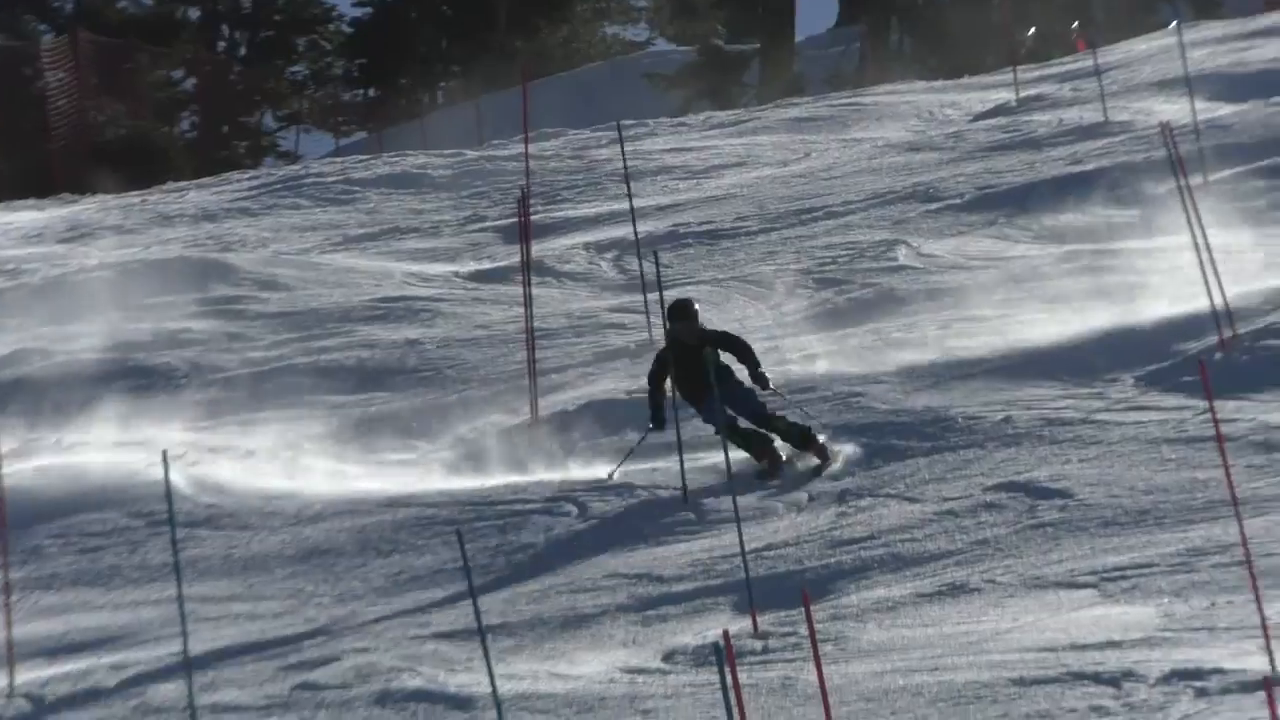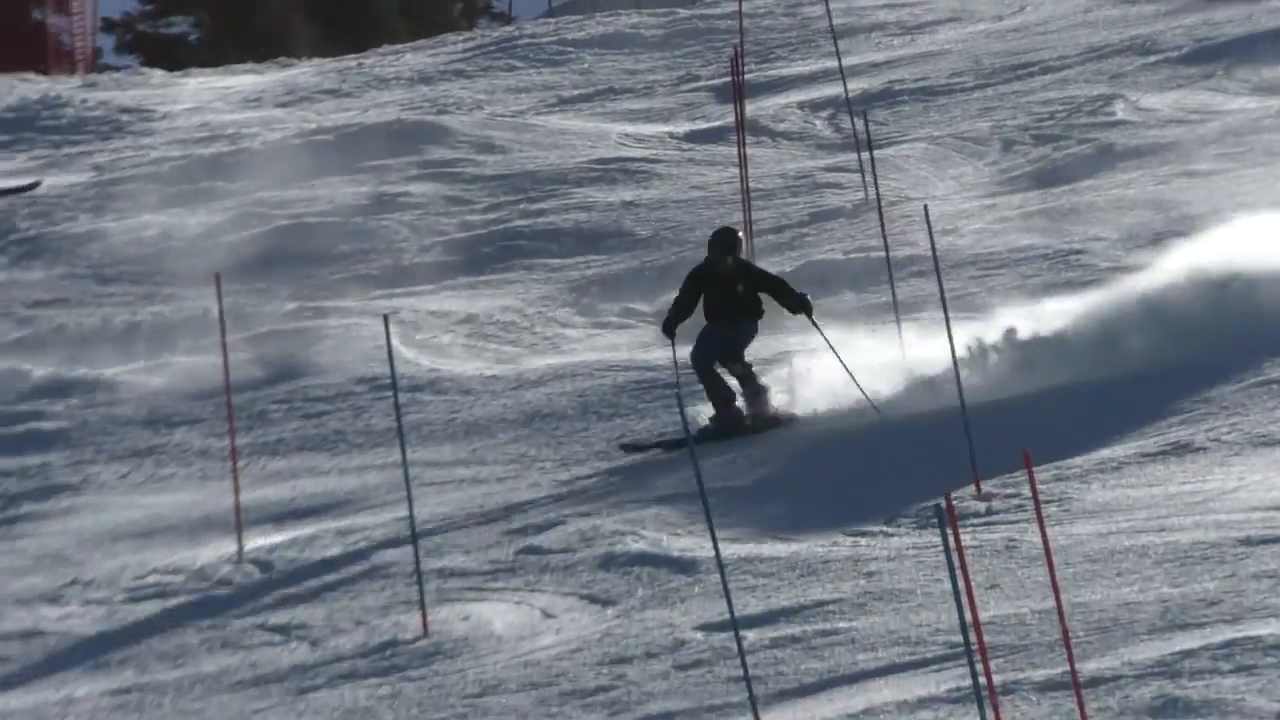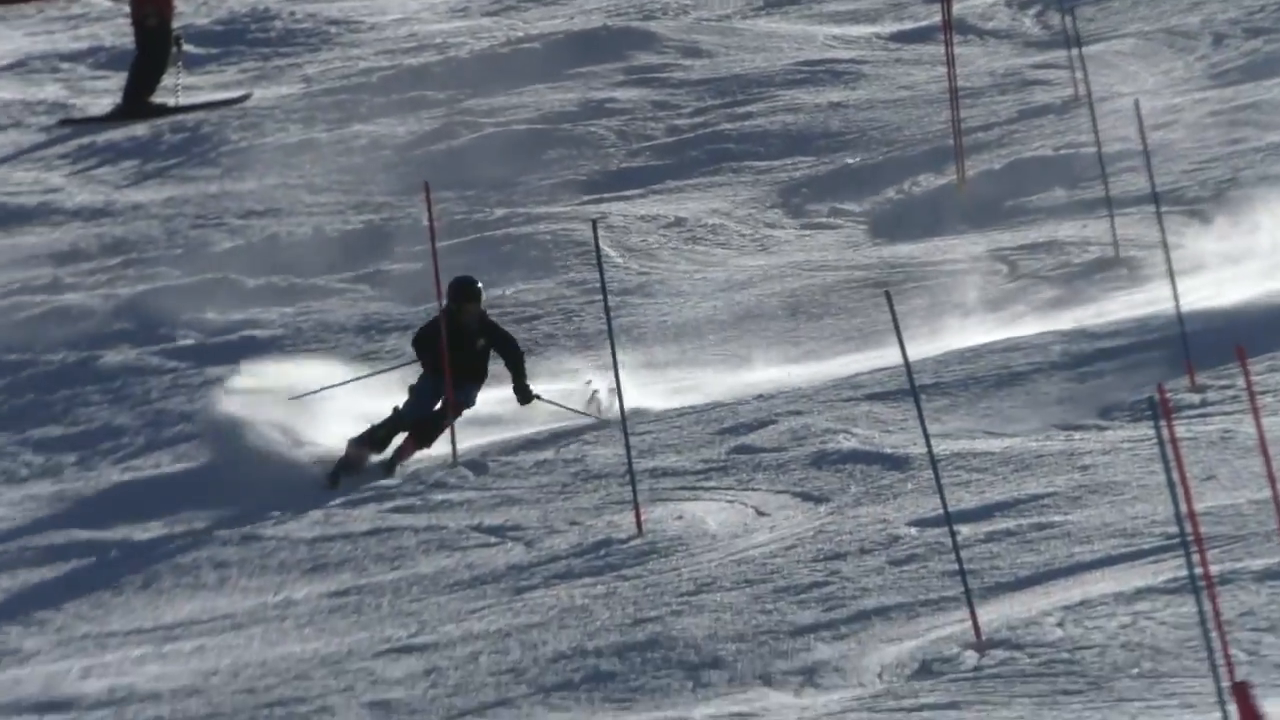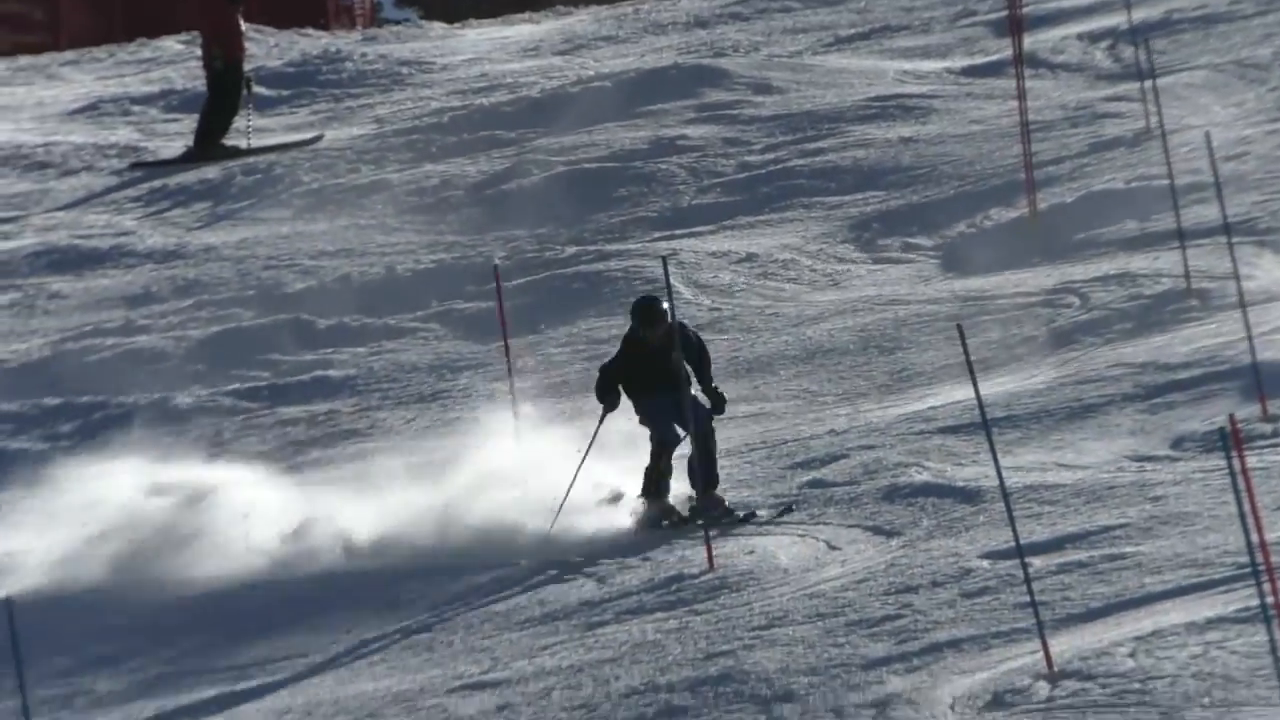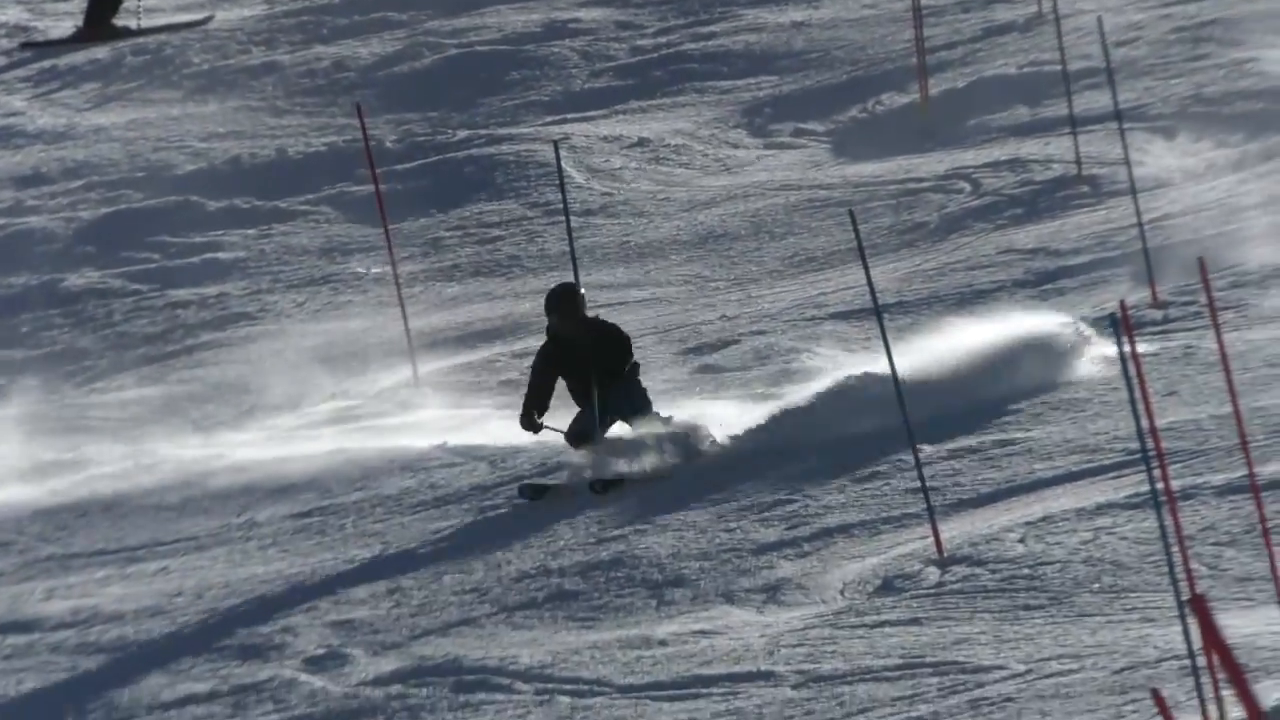
dt=0.7s
person 1, frame 1
left shoulder: (708, 337)
right shoulder: (669, 355)
left elbow: (739, 346)
right elbow: (656, 381)
left wrist: (755, 370)
right wrist: (657, 412)
left hip: (725, 383)
right hip: (704, 399)
left knee: (761, 417)
right knee: (728, 427)
left ankle: (810, 441)
right ankle: (769, 455)
person 1, frame 2
left shoulder: (749, 273)
right shoulder: (703, 273)
left elbow: (777, 287)
right elbow: (685, 298)
left wrist: (798, 301)
right wrist: (672, 320)
left hip: (743, 322)
right hip: (717, 324)
left knee: (726, 353)
right knee: (699, 359)
left ankle: (758, 400)
right ankle: (727, 410)
person 1, frame 3
left shoulder: (487, 328)
right shoulder: (442, 324)
left elbow: (512, 352)
right elbow: (420, 343)
left wrist: (521, 383)
left hip: (465, 384)
right hip: (435, 378)
left knee: (453, 408)
right knee: (406, 417)
left ankle: (407, 448)
right ankle: (356, 453)
person 1, frame 4
left shoulder: (679, 334)
right shoulder: (631, 352)
left elbow: (698, 355)
right elbow: (608, 377)
left wrist: (710, 389)
right wrist: (609, 397)
left hip: (679, 394)
right hip: (649, 401)
left knee: (704, 431)
right knee: (666, 442)
left ankle: (707, 497)
right ankle: (655, 503)
person 1, frame 5
left shoulder: (600, 330)
right shoulder: (551, 352)
left elbow: (624, 351)
right elbow: (540, 386)
right wrist: (530, 413)
left hip: (624, 387)
right hip: (595, 401)
left knee: (644, 422)
right knee: (577, 436)
